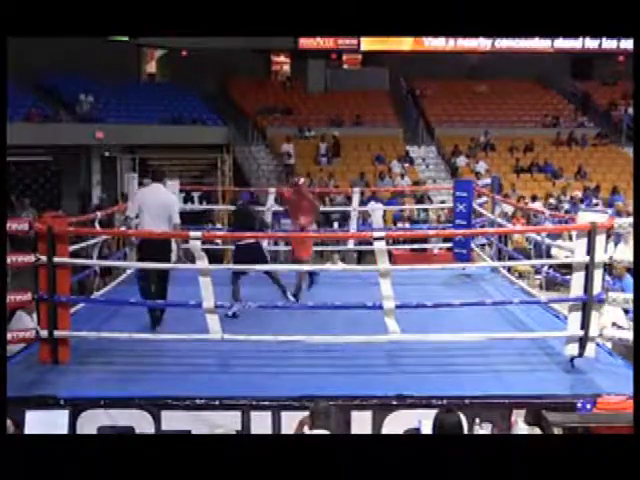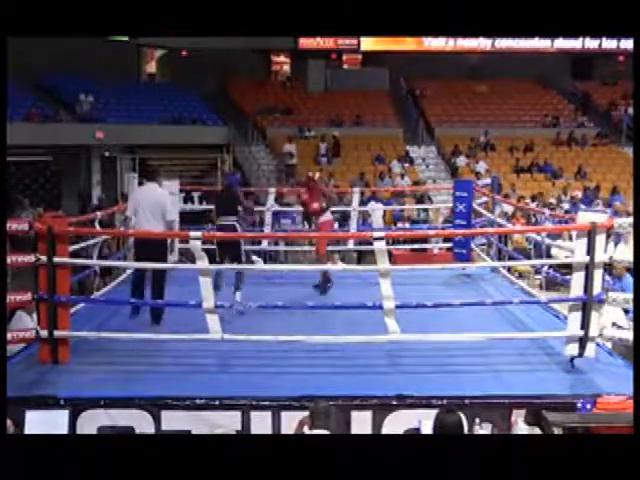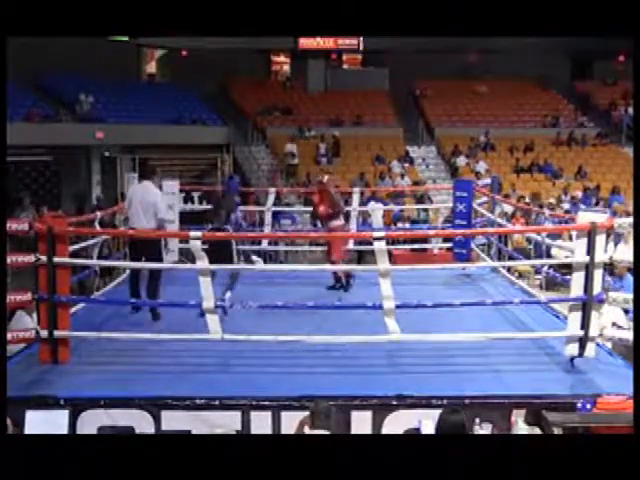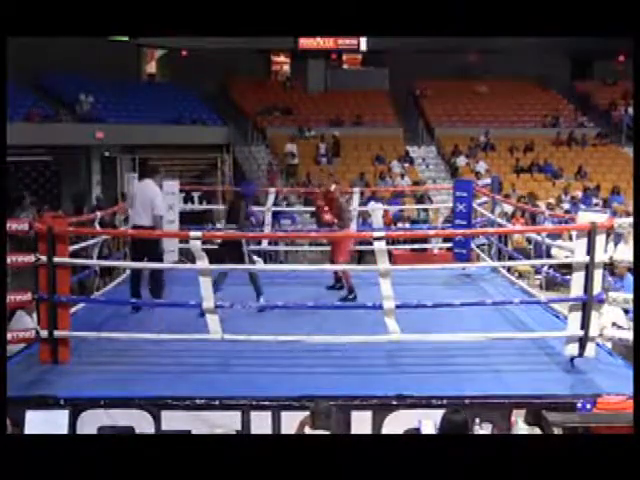
dt=0.3s
person 1, frame 1
left shoulder: (141, 193)
right shoulder: (170, 196)
left elbow: (129, 218)
right elbow: (176, 224)
right wrist: (179, 246)
left hip: (145, 240)
right hip: (163, 241)
left knee: (145, 277)
right knee: (161, 279)
left ankle: (154, 310)
right ankle: (158, 314)
person 1, frame 2
left shoulder: (136, 193)
right shoulder: (163, 194)
left elbow: (128, 218)
right elbow: (170, 221)
right wrist: (172, 241)
left hip: (141, 238)
right hip: (158, 238)
left knee: (139, 273)
right knee: (158, 278)
left ankle: (136, 306)
right ankle: (156, 315)
person 1, frame 3
left shoulder: (132, 190)
right shoulder: (156, 192)
left elbow: (128, 212)
right elbow: (161, 219)
left knee: (135, 270)
right knee: (154, 272)
left ankle: (135, 304)
right ankle: (153, 306)
person 1, frame 4
left shoulder: (136, 188)
right shoulder: (156, 190)
right elbow: (157, 216)
right wrist: (160, 238)
left hip: (136, 229)
right hip: (150, 230)
left knee: (136, 267)
right knee: (156, 264)
left ankle: (135, 302)
right ankle: (156, 295)
person 2, frame 1
left shoulder: (234, 214)
right shoulder: (251, 212)
left elbow: (232, 231)
right elbow: (266, 226)
left hip: (240, 247)
right hip: (254, 244)
left knee: (235, 278)
right knee: (270, 272)
left ankle: (235, 306)
right ankle: (287, 294)
person 2, frame 2
left shoulder: (219, 195)
right shoulder: (235, 193)
right elbow: (248, 208)
left hip: (221, 228)
right hip: (233, 227)
left knee: (220, 264)
right knee: (240, 264)
right ankle: (237, 293)
person 2, frame 3
left shoulder: (219, 201)
right shoulder: (229, 200)
right elbow: (222, 215)
left hip: (213, 231)
right hip: (224, 231)
left knee: (211, 270)
right knee: (235, 269)
right ankle: (227, 293)
person 2, frame 4
left shoulder: (234, 201)
right shoulder: (242, 203)
right elbow: (241, 224)
right wrist: (250, 222)
left hip: (228, 237)
right hip: (237, 238)
left knee: (224, 271)
right knee: (250, 269)
right ankle: (260, 299)
person 3, frame 1
left shoulder: (308, 198)
right shoulder: (291, 197)
left elbow: (317, 211)
right elbow: (289, 211)
left wrist: (308, 221)
left hip: (306, 231)
right hip: (296, 231)
left knee: (303, 260)
right knee: (296, 258)
left ankle: (297, 291)
right ankle: (311, 273)
person 3, frame 2
left shoulder: (320, 190)
right shoulder: (307, 191)
right elbow: (307, 209)
left wrist: (321, 206)
right wrist: (304, 203)
left hip: (324, 222)
right hip: (318, 222)
left knee: (320, 252)
right knee: (321, 252)
left ankle: (326, 280)
right ankle: (325, 279)
person 3, frame 3
left shoulder: (331, 195)
right shoulder: (321, 196)
left elbow: (341, 209)
right elbow: (317, 213)
left wrist: (328, 211)
right wrist: (316, 206)
left hip: (337, 228)
right hip: (330, 228)
left knee: (335, 257)
right knee: (332, 257)
left ankle: (348, 276)
right ankle: (338, 281)
person 3, frame 4
left shoulder: (340, 205)
right shoulder: (333, 204)
left elbow: (346, 224)
left wrist: (333, 221)
right wrist: (321, 209)
left hip: (345, 236)
left knee: (339, 262)
right knee: (333, 259)
left ankle: (351, 292)
right ankle: (338, 282)
